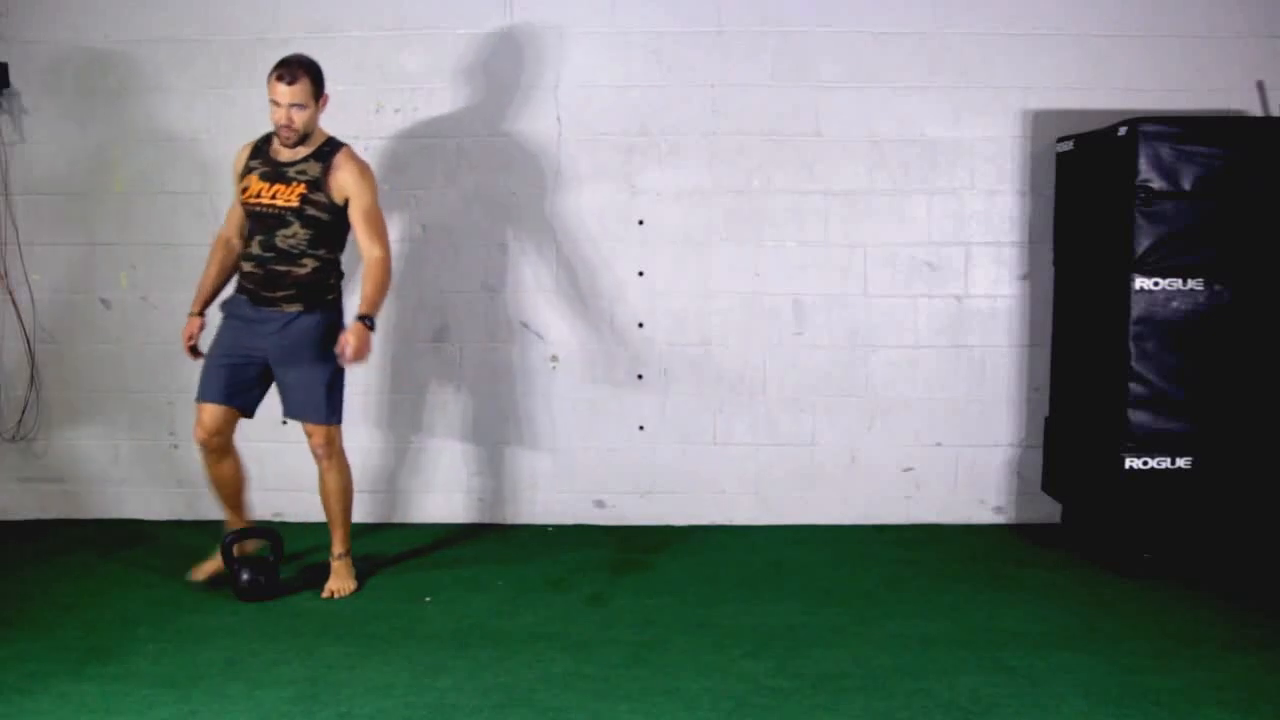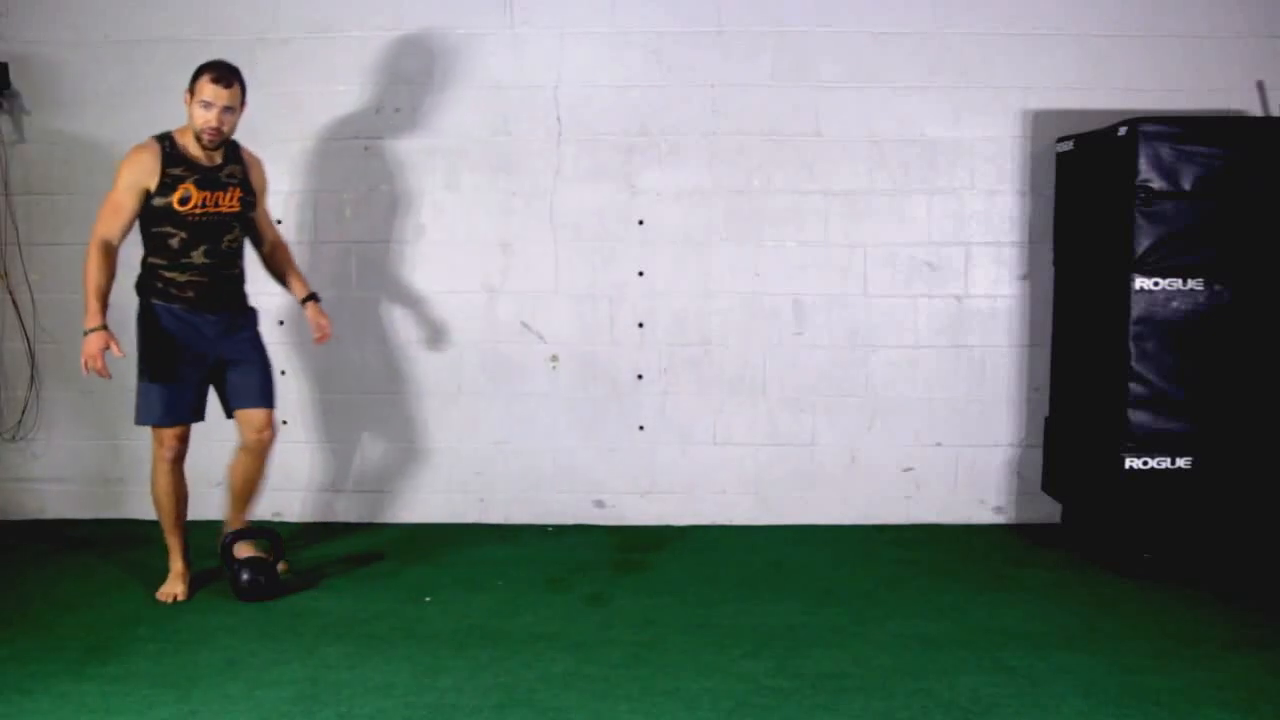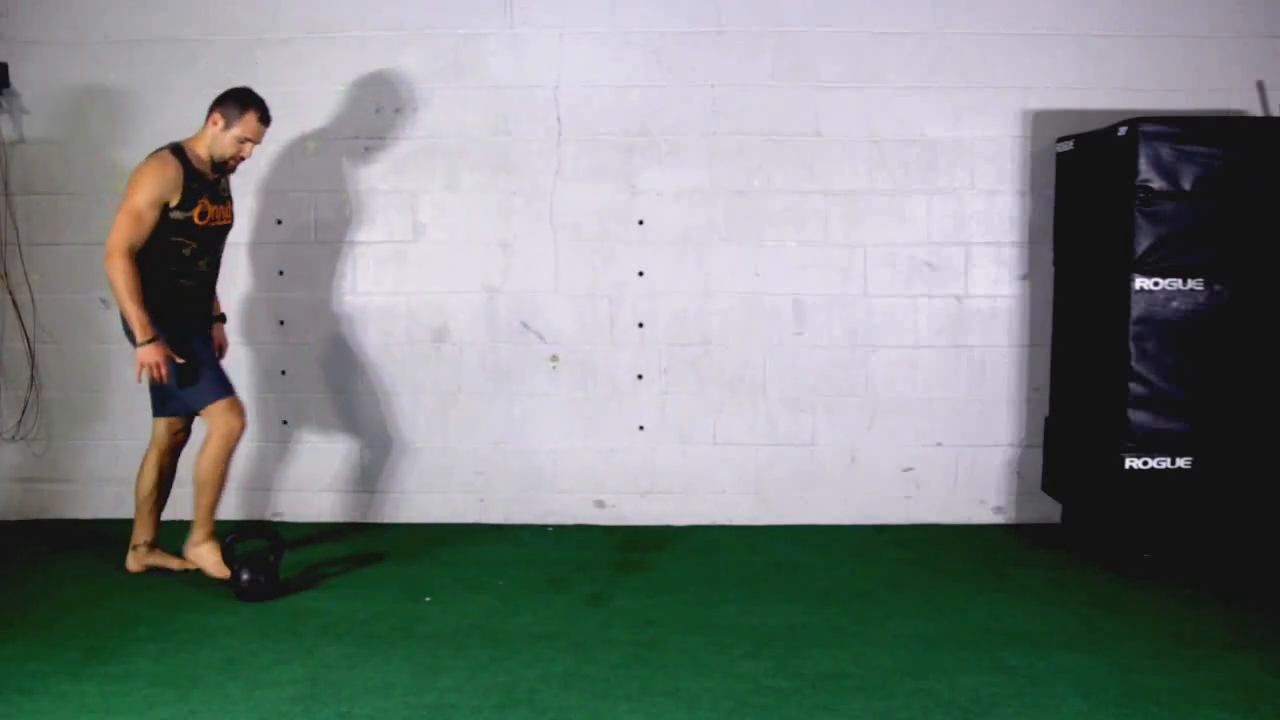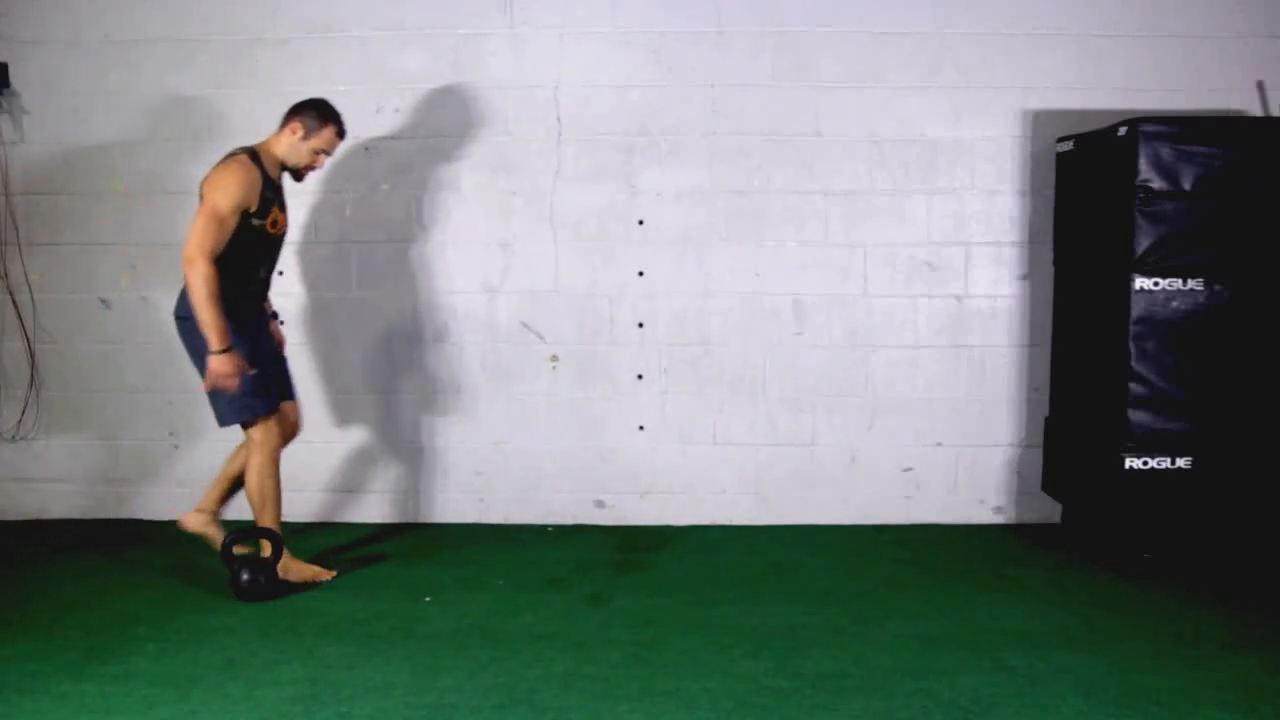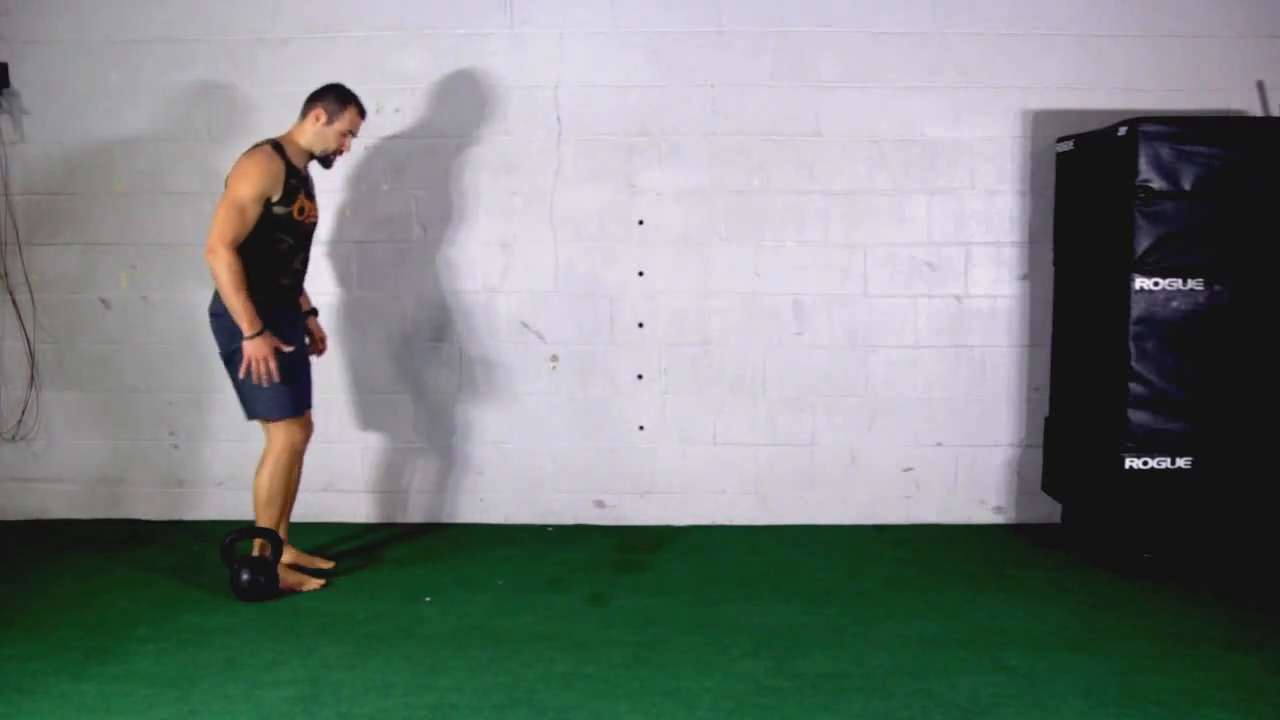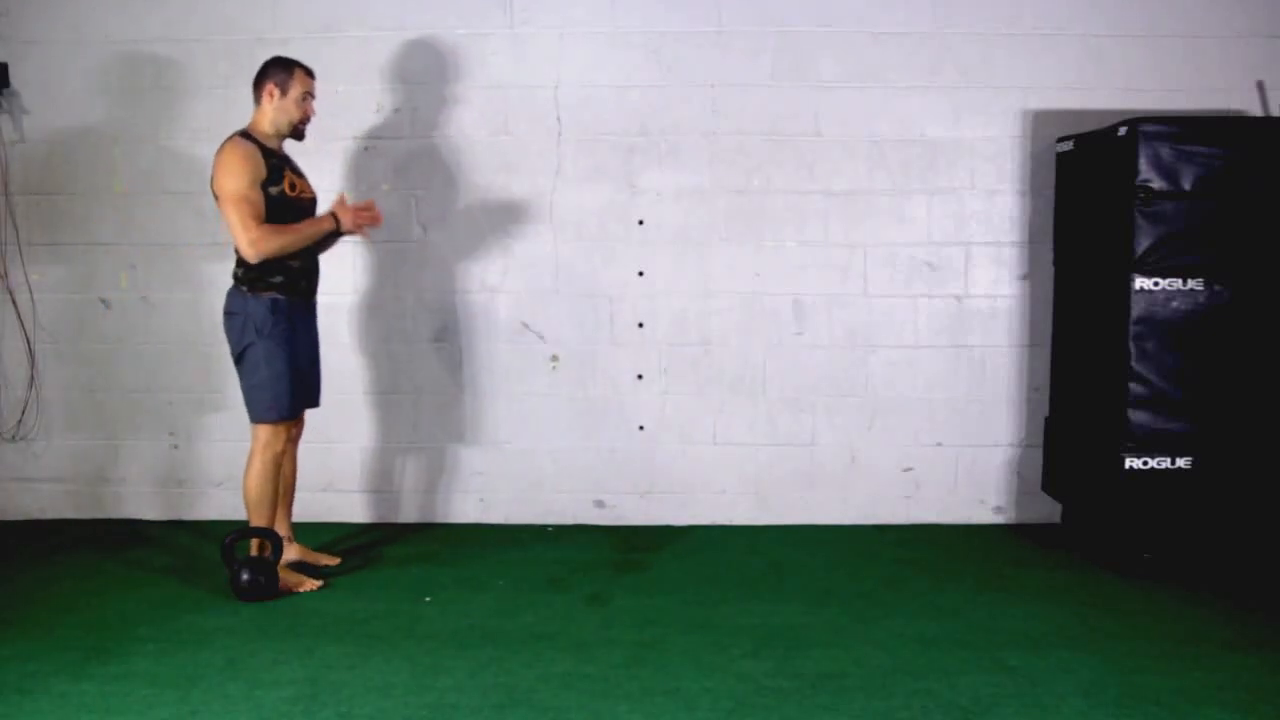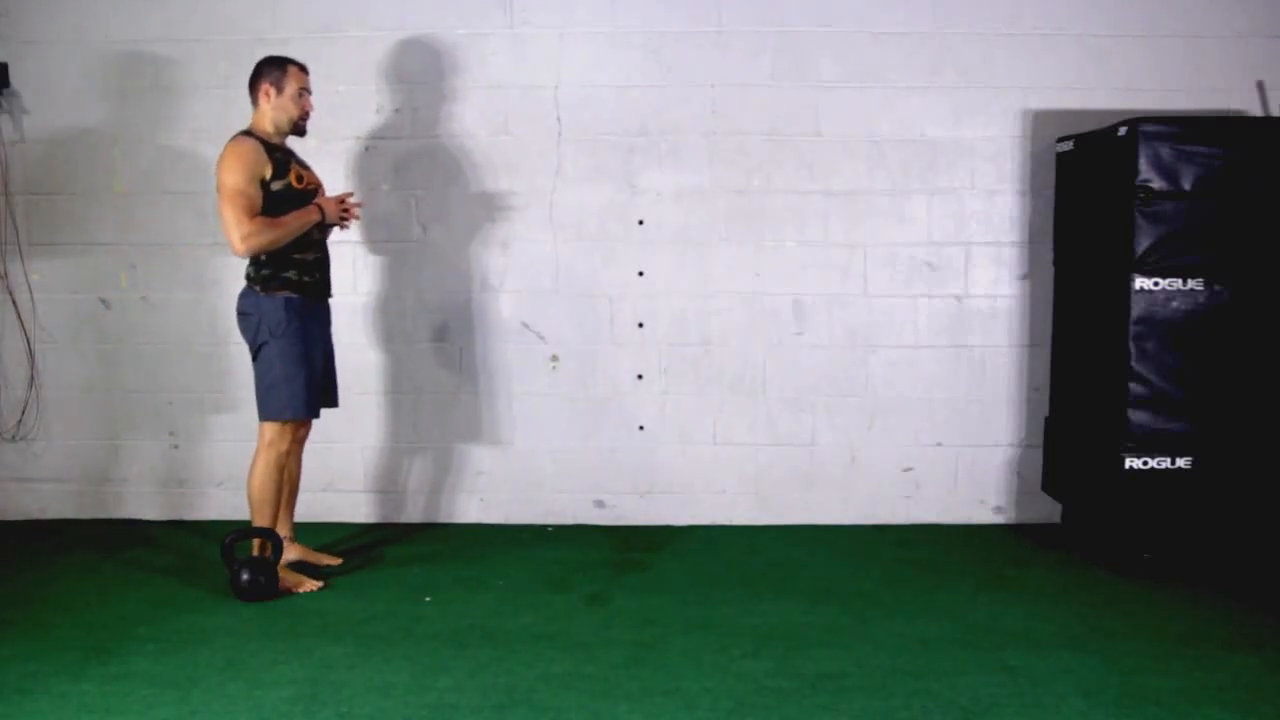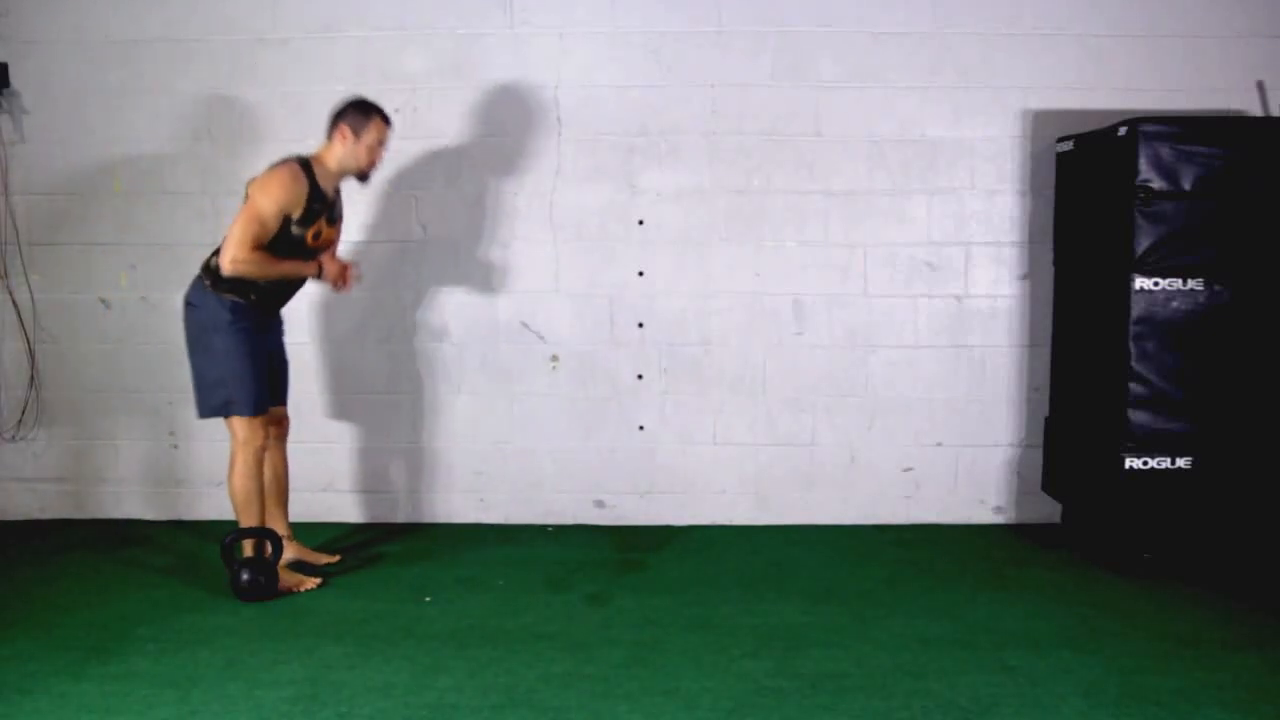
dt=0.5s
person 1, frame 1
left shoulder: (346, 169)
right shoulder: (250, 157)
left elbow: (377, 254)
right elbow: (231, 237)
left wrist: (363, 322)
right wrist: (198, 307)
left hip: (311, 322)
right hip: (245, 314)
left knee: (325, 444)
right knee: (208, 431)
left ankle: (341, 558)
right ankle: (239, 533)
person 1, frame 2
left shoulder: (248, 167)
right shoulder: (147, 161)
left elbow: (268, 240)
right elbow: (103, 243)
left wrist: (307, 299)
right wrist: (95, 323)
left hip: (234, 318)
right hip: (170, 320)
left knee: (259, 431)
right knee: (169, 446)
left ankle: (236, 534)
right ankle: (178, 564)
person 1, frame 3
left shoulder: (219, 178)
right shoulder: (163, 171)
right elbow: (118, 254)
left wrist: (217, 318)
right wrist: (146, 336)
left hip: (191, 318)
right hip: (164, 320)
left knee: (172, 432)
right knee: (228, 419)
left ankle: (143, 547)
right ankle: (201, 542)
person 1, frame 4
left shoulder: (272, 180)
right shoulder: (239, 174)
right elbow: (197, 259)
left wrist: (267, 316)
right wrist: (218, 346)
left hip: (244, 316)
right hip: (216, 320)
left knee: (285, 423)
right knee: (264, 432)
left ankle: (206, 511)
right ankle: (276, 556)
person 1, frame 5
left shoulder: (301, 175)
right shoulder: (263, 164)
right elbow: (220, 249)
left wrist: (307, 315)
right wrist: (252, 334)
left hip: (281, 316)
right hip: (249, 318)
left knee: (296, 432)
right knee: (285, 436)
left ankle: (281, 545)
right ankle: (260, 560)
person 1, frame 6
left shoulder: (281, 159)
right shoulder: (239, 154)
right elbow: (254, 244)
left wrist: (339, 223)
right wrist: (332, 222)
left hip: (295, 307)
right hip: (262, 310)
left knee: (290, 432)
right knee: (270, 437)
left ankle: (285, 543)
right ankle: (259, 562)
person 1, frame 7
left shoulder: (286, 156)
right shoulder: (244, 153)
right elbow: (244, 238)
left wrist: (330, 215)
right wrist: (317, 212)
left hip: (309, 304)
right hip: (277, 307)
left knee: (297, 431)
right knee: (278, 436)
left ankle: (285, 543)
right ankle: (261, 562)
person 1, frame 8
left shoulder: (331, 194)
right shoulder: (287, 181)
right elbow: (234, 259)
left wrist: (330, 270)
right wrist: (315, 268)
left hip: (260, 313)
right hip: (223, 309)
left knee: (275, 427)
right knee: (251, 435)
left ankle: (283, 542)
right ankle: (255, 560)
